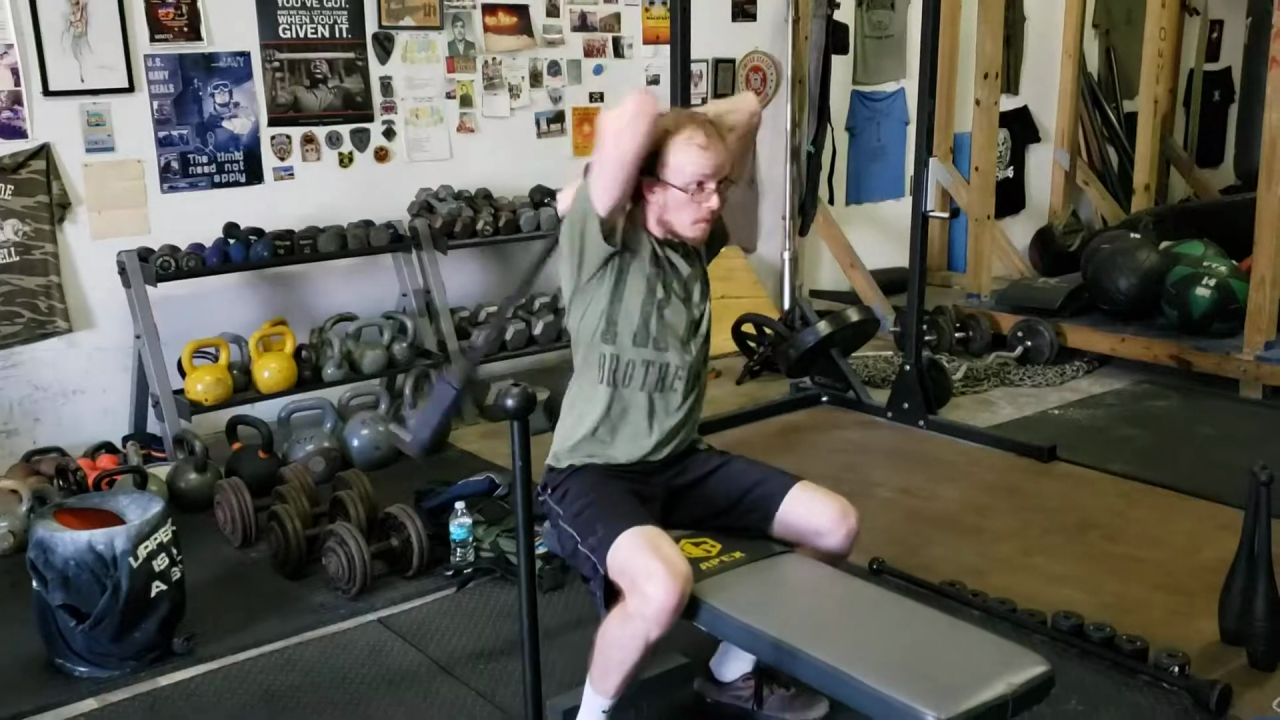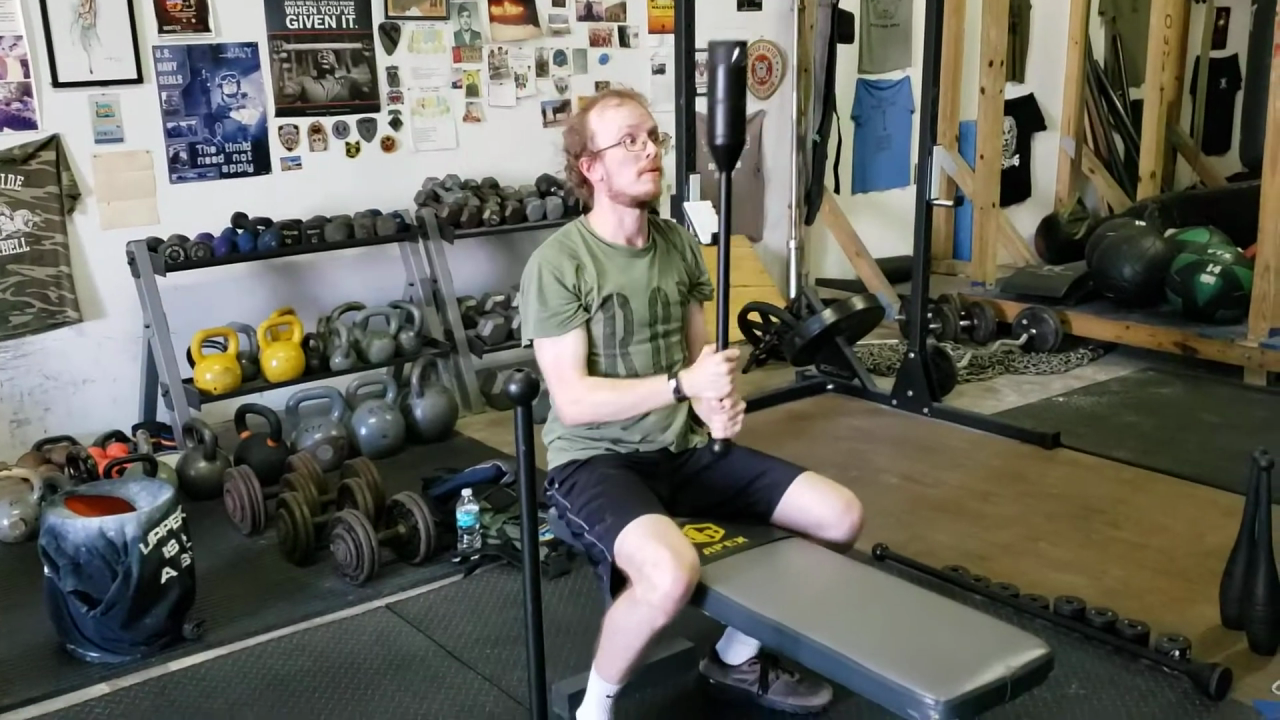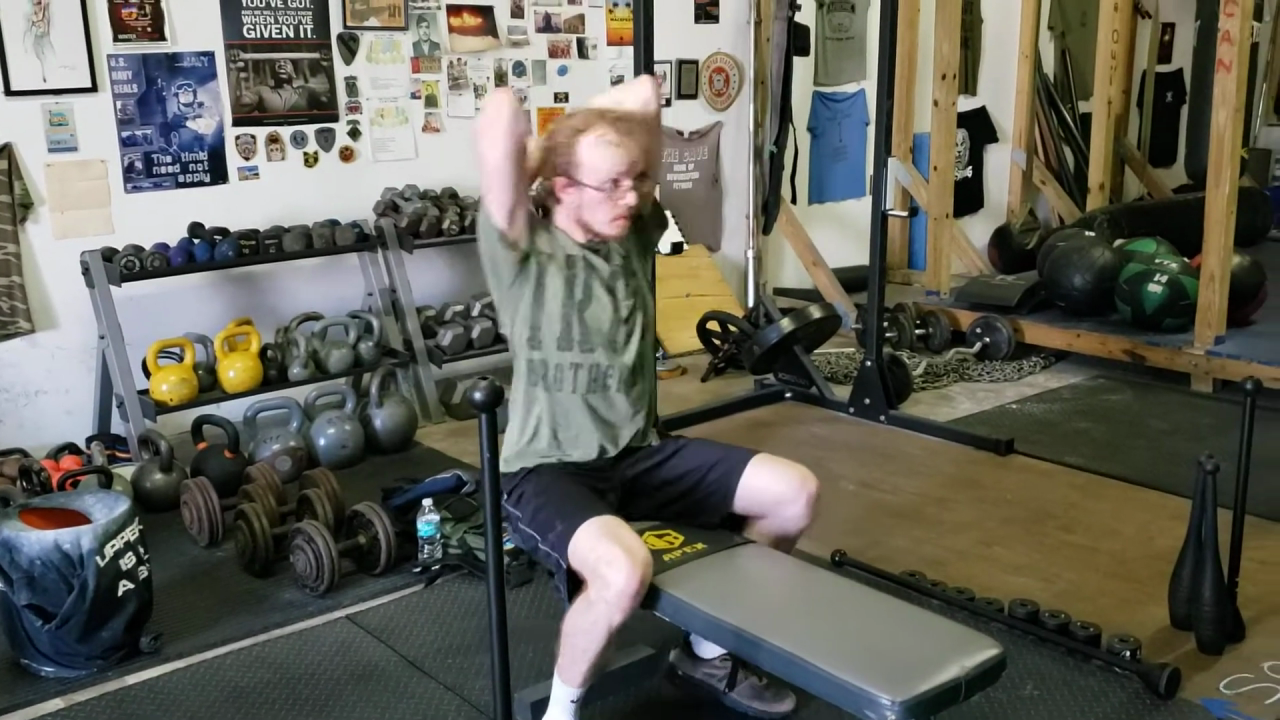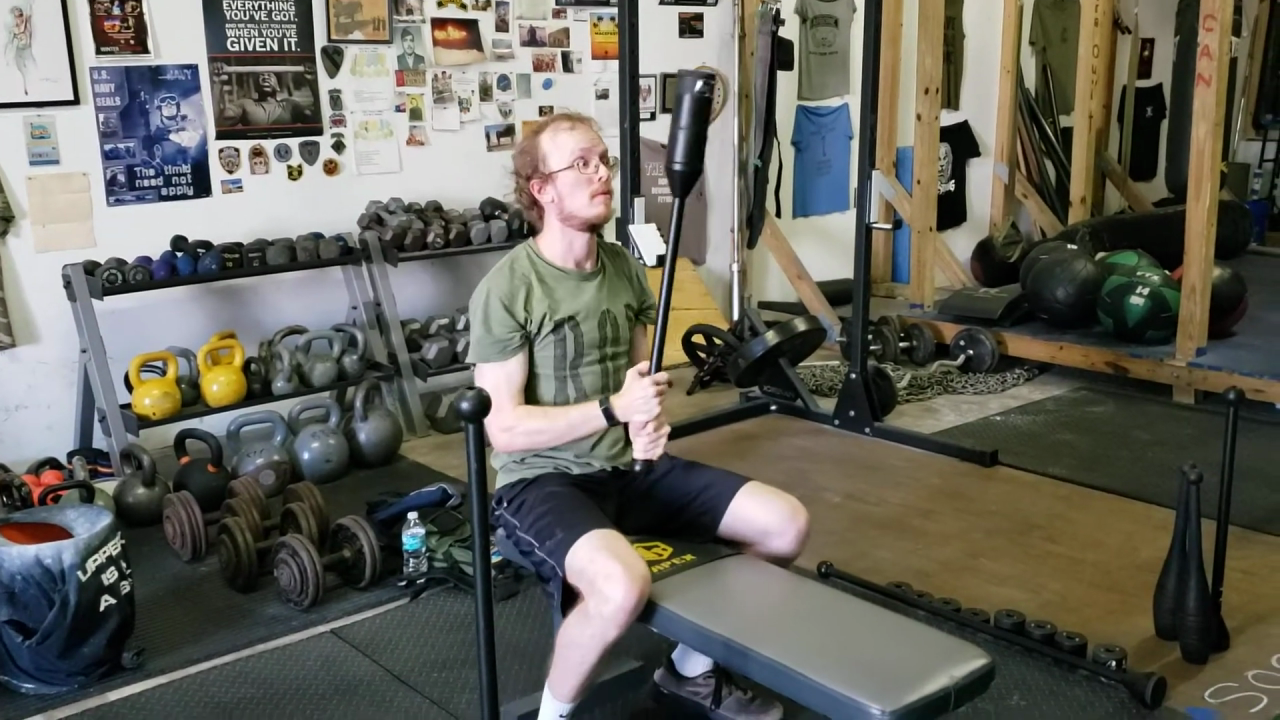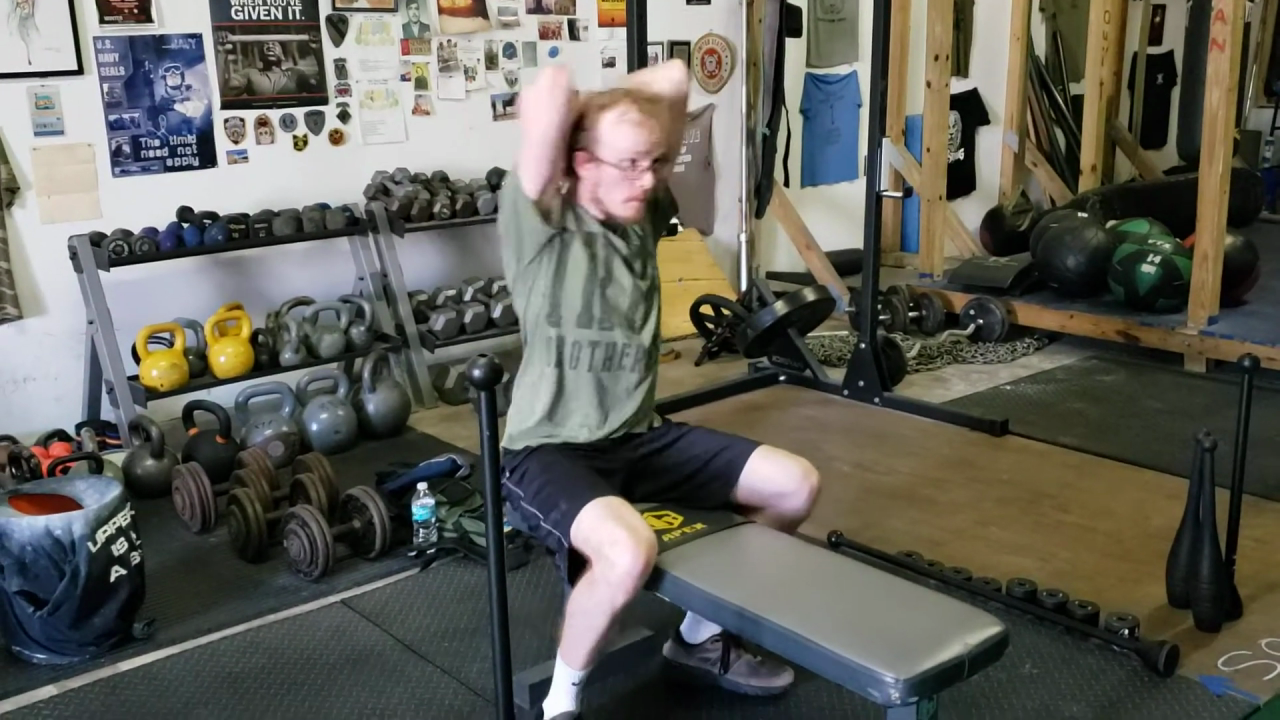
dt=1s
person 1, frame 1
left shoulder: (693, 232)
right shoulder: (598, 234)
left elbow: (745, 110)
right elbow: (634, 115)
right wrist: (608, 156)
left hip: (679, 461)
right hip: (592, 470)
left knee: (836, 523)
right knee: (663, 587)
person 1, frame 2
left shoulder: (678, 243)
right shoulder: (557, 264)
right elbow: (574, 401)
left wrist: (712, 399)
right wrist: (683, 384)
left hip: (681, 448)
right hip: (594, 460)
left knee: (840, 515)
right knee: (669, 574)
left ankle: (737, 656)
person 1, frame 3
left shoulder: (629, 227)
right shoulder: (520, 241)
left elbow: (643, 95)
right elbow: (500, 107)
right wrist: (528, 168)
left hip: (638, 454)
right hip: (548, 469)
left knee: (794, 493)
right knee: (623, 572)
left ankle: (708, 650)
person 1, frame 4
left shoulder: (623, 267)
right shoulder: (506, 290)
right elbow: (504, 430)
left wrist: (646, 421)
right wrist: (613, 410)
left hip: (625, 470)
right hip: (541, 482)
left knee: (785, 524)
right knee: (620, 585)
left ankle: (692, 668)
person 1, frame 5
left shoulder: (639, 209)
right shoulder: (539, 212)
left elbow: (672, 79)
right elbow: (547, 96)
left wrist: (606, 112)
right wrist: (563, 113)
left hip: (639, 436)
right hip: (549, 449)
left knee: (797, 485)
right knee: (628, 552)
left ankle: (700, 636)
